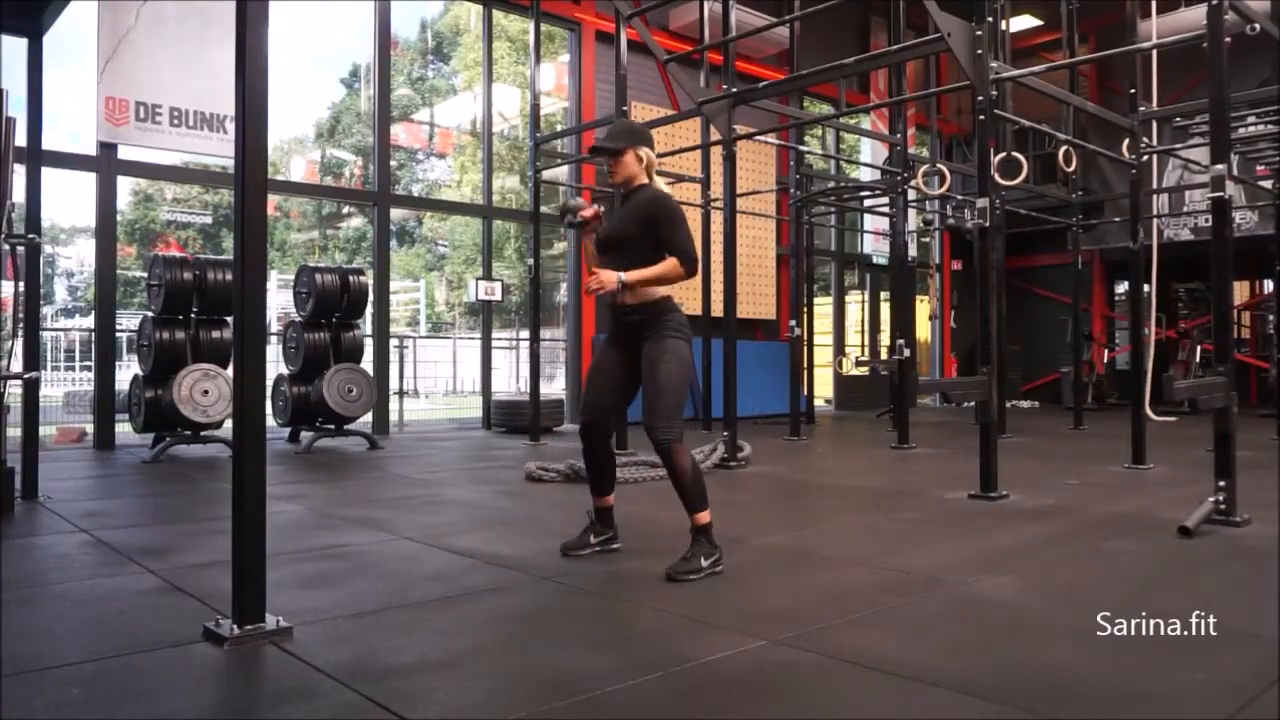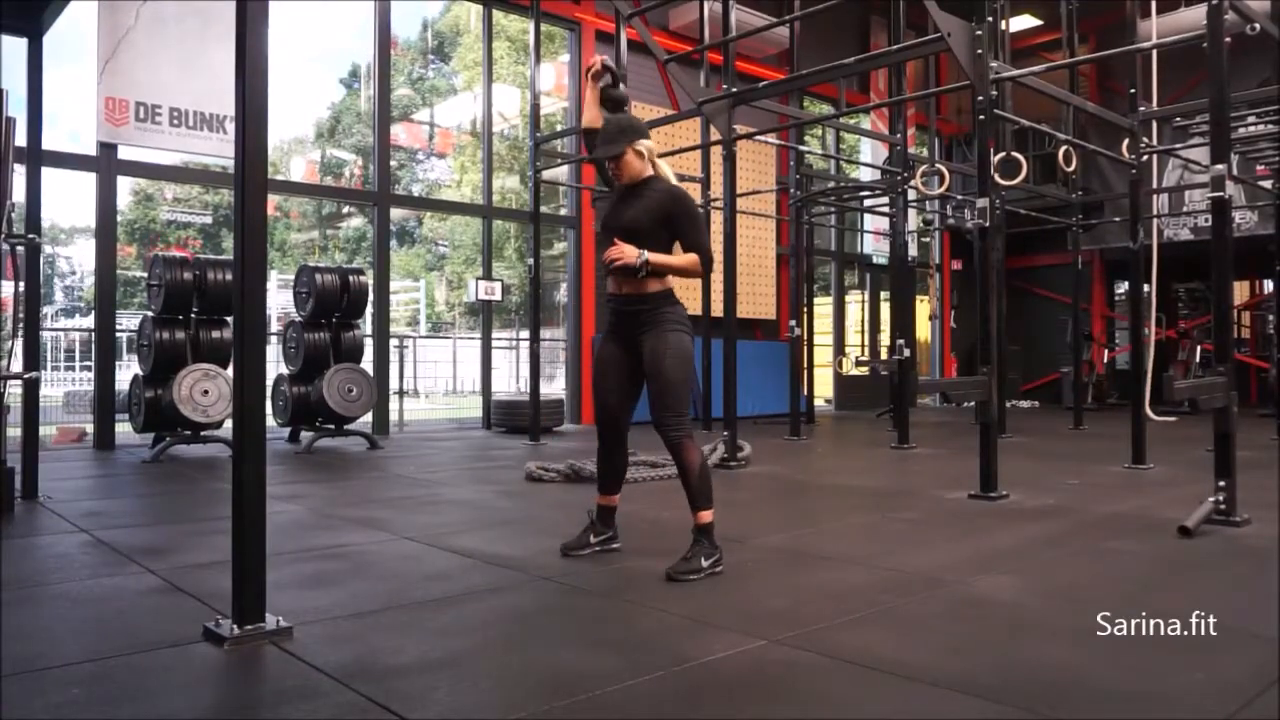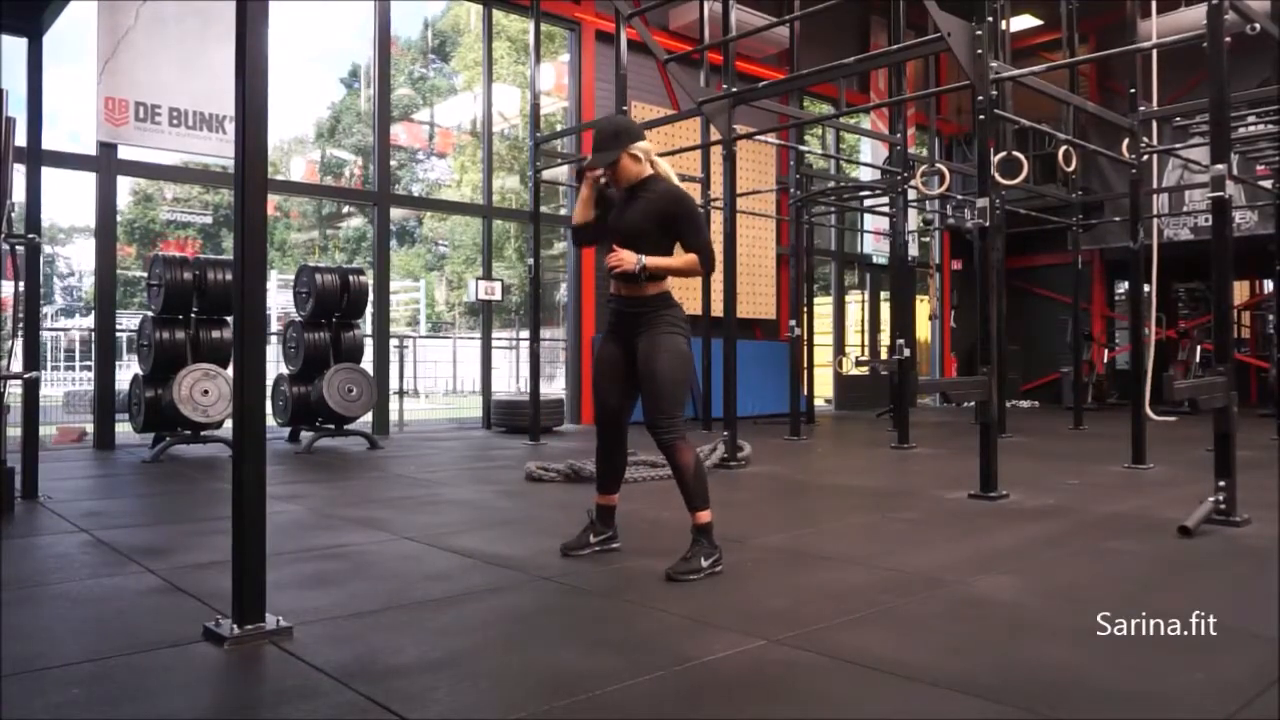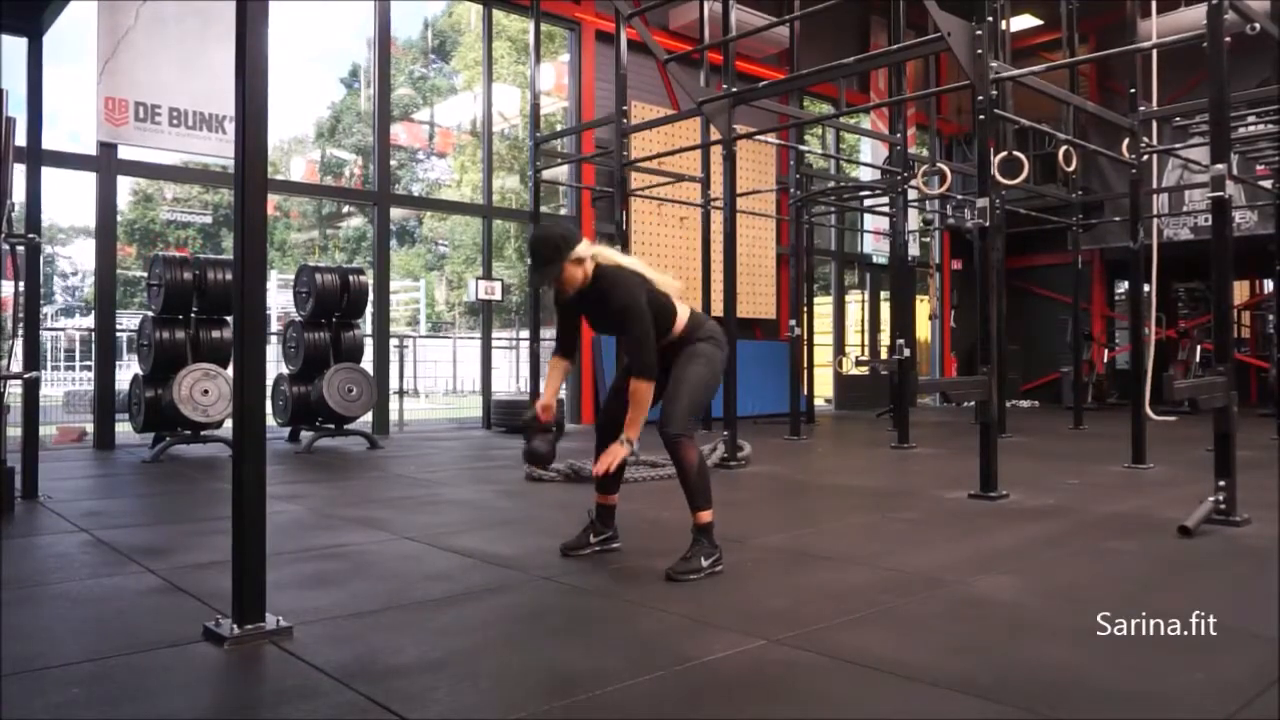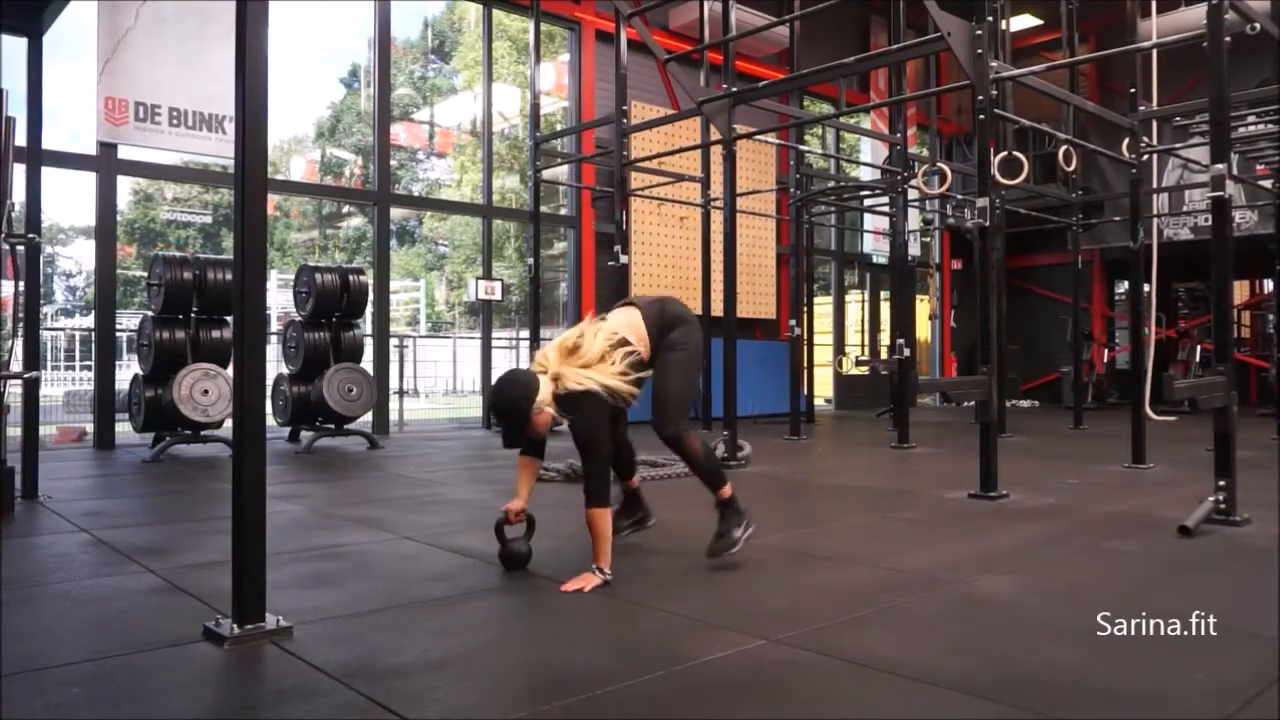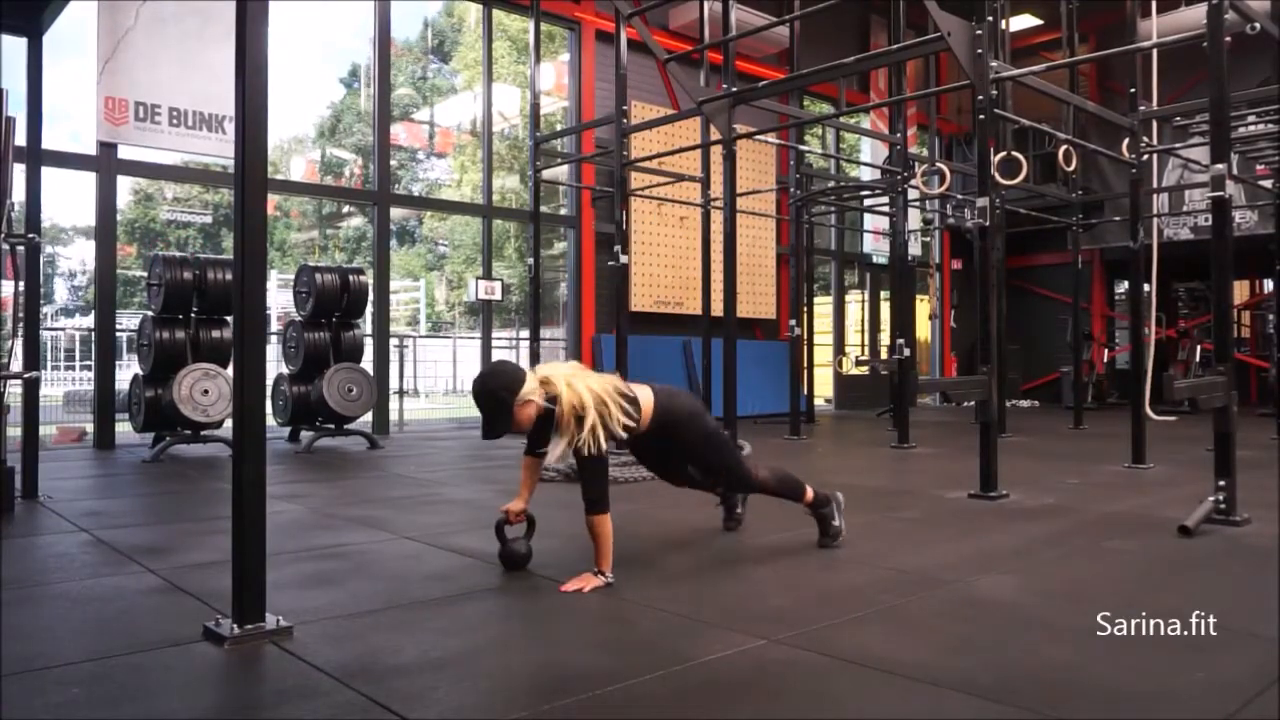
dt=0.4s
person 1, frame 1
left shoulder: (657, 202)
right shoulder: (619, 210)
left elbow: (685, 264)
right elbow: (599, 264)
left wrist: (622, 278)
right wrist: (588, 227)
left hip: (661, 327)
right hip: (620, 330)
left knee: (663, 432)
right knee: (593, 425)
left ankle: (707, 545)
right ankle: (603, 527)
person 1, frame 2
left shoulder: (671, 197)
right shoulder: (621, 189)
left elbow: (701, 262)
right elbow: (590, 135)
left wrist: (644, 257)
right wrist: (592, 84)
left hip: (661, 320)
right hip: (618, 323)
left knee: (674, 429)
right knee: (609, 425)
left ankle: (707, 543)
right ankle: (604, 525)
person 1, frame 3
left shoulder: (670, 196)
right shoulder: (621, 196)
left elbow: (703, 259)
right elbow: (582, 232)
left wrist: (643, 263)
right wrist: (591, 185)
left hip: (658, 322)
right hip: (618, 323)
left knee: (666, 429)
right knee: (608, 423)
left ankle: (706, 545)
right ankle: (604, 527)
person 1, frame 4
left shoulder: (620, 287)
right shoulder: (571, 288)
left elbow: (642, 371)
right elbow: (566, 349)
left wrist: (628, 440)
right wrist: (548, 396)
left hip: (699, 345)
right hip: (660, 352)
left knee: (677, 430)
right knee: (608, 424)
left ankle: (709, 547)
right ankle: (604, 528)
person 1, frame 5
left shoulder: (584, 398)
right shoulder: (536, 383)
left elbow: (595, 487)
right elbow: (533, 444)
left wrist: (600, 569)
right wrist: (521, 499)
left hip: (673, 327)
right hip: (640, 319)
left knee: (671, 431)
right knee: (611, 426)
left ankle: (733, 515)
right ankle: (635, 506)
person 1, frame 6
left shoulder: (577, 415)
right shoulder: (540, 394)
left elbow: (594, 493)
right elbow: (538, 447)
left wrist: (602, 572)
right wrist: (522, 500)
left hip: (675, 417)
right hip: (651, 418)
left knee: (739, 477)
right knee: (677, 473)
left ankle: (823, 503)
right ankle: (730, 496)
